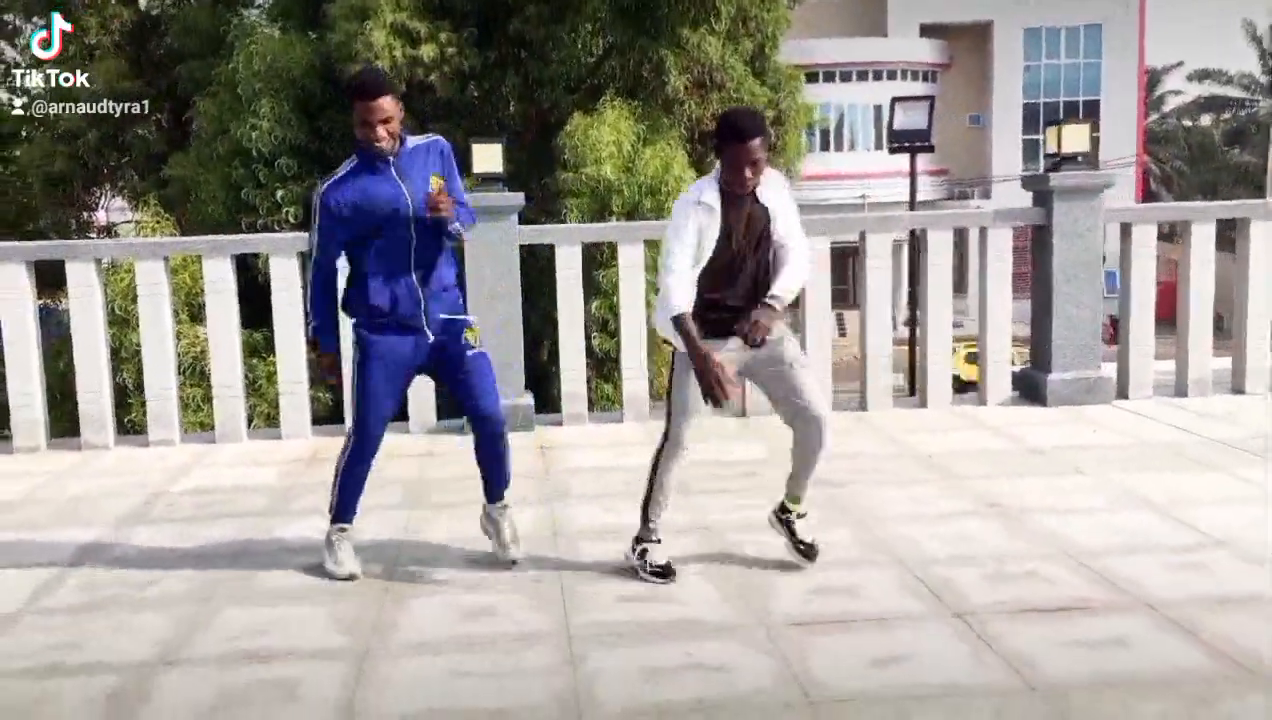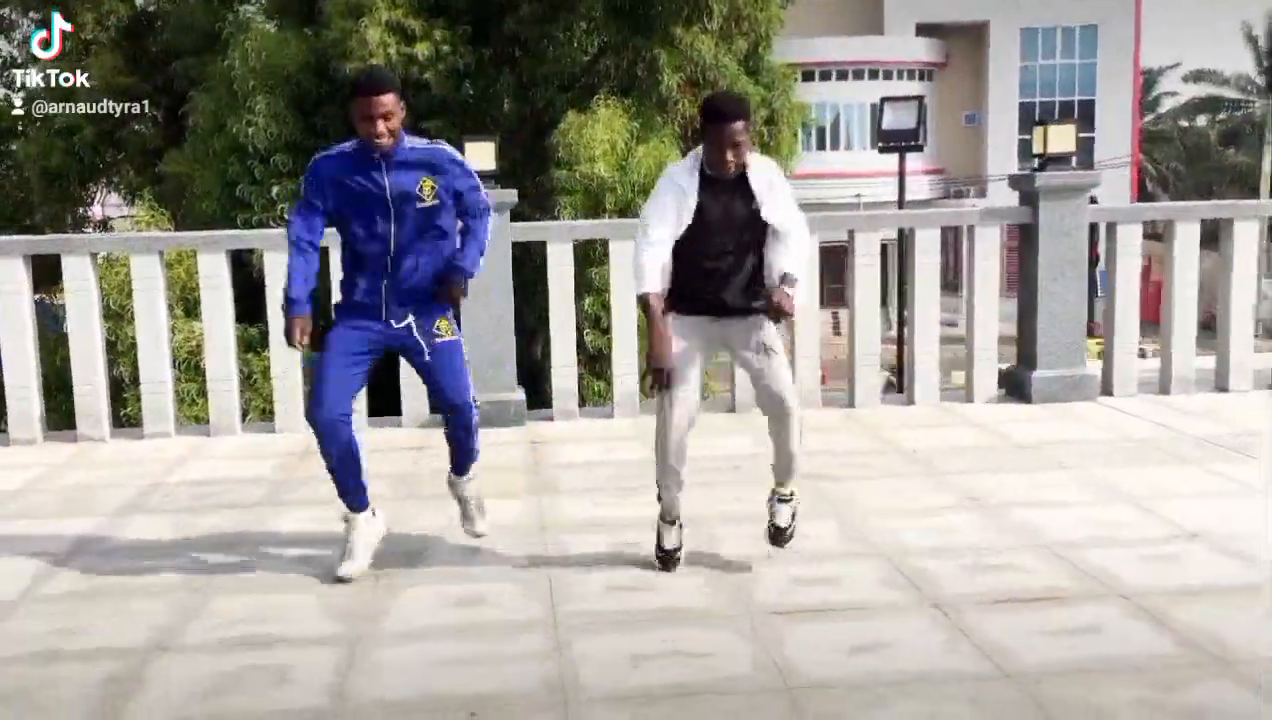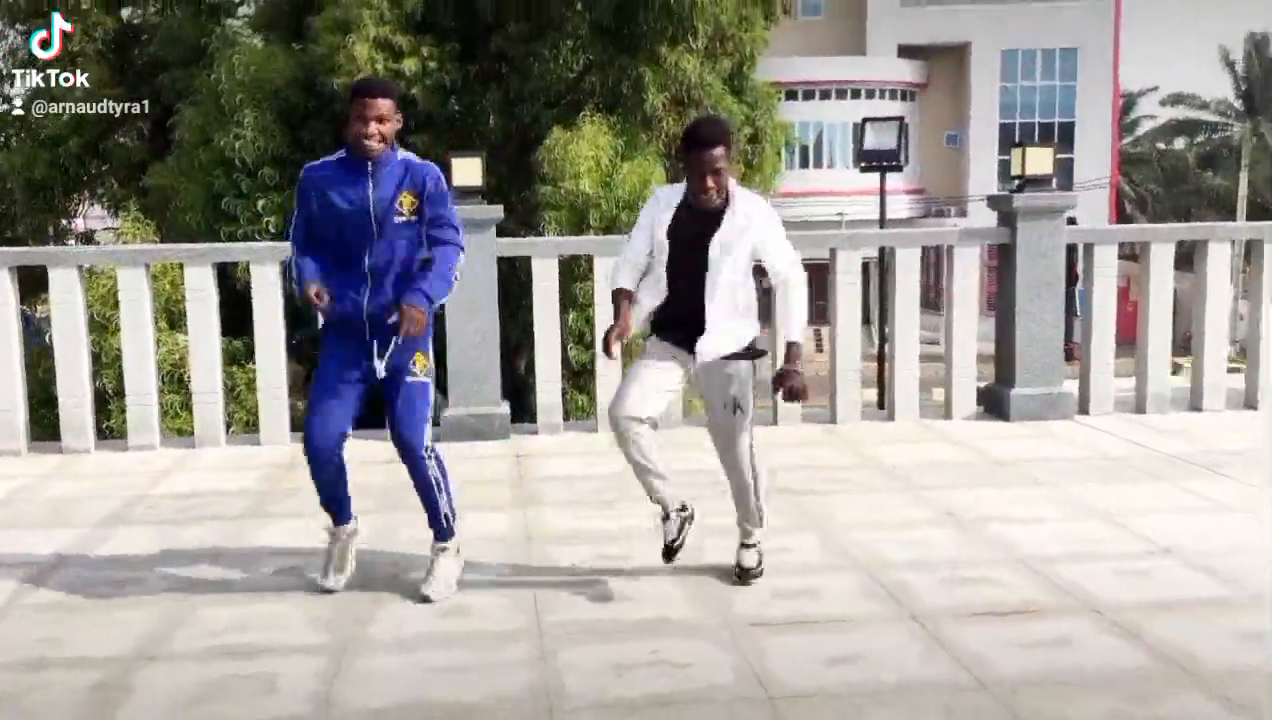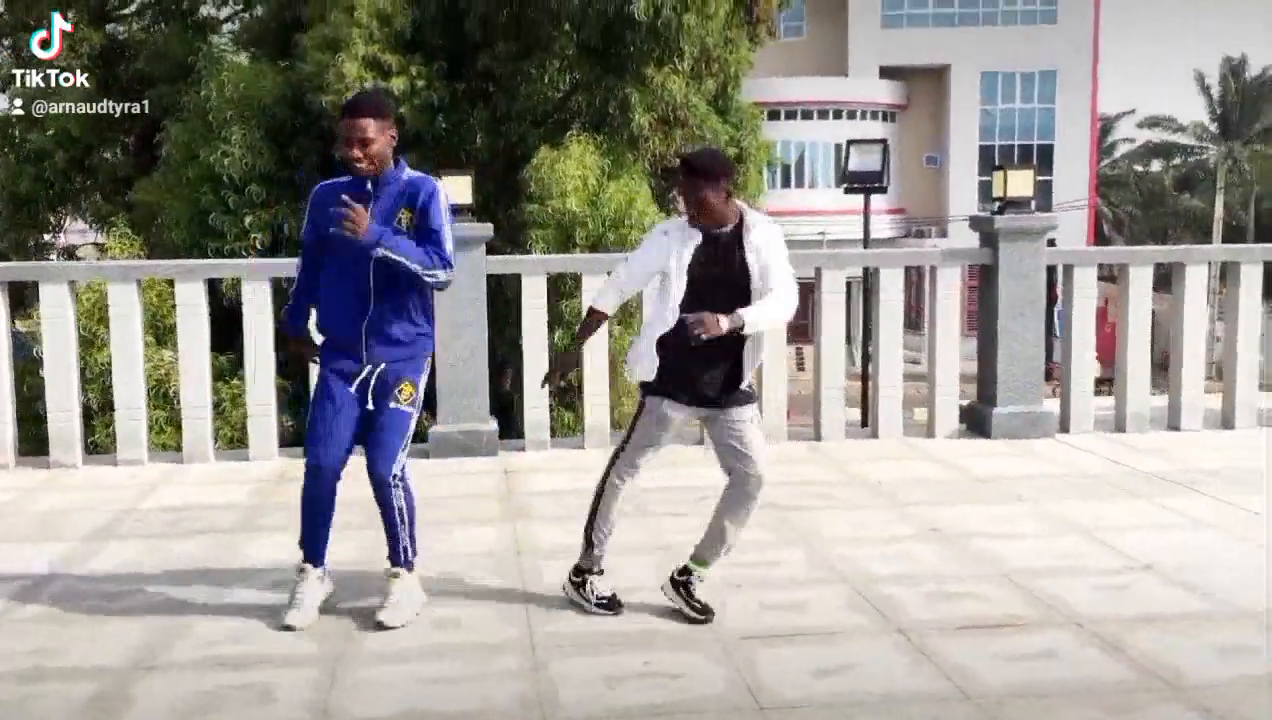
dt=0.3s
person 1, frame 1
left shoulder: (434, 151)
right shoulder: (338, 192)
left elbow: (465, 217)
right elbow: (324, 267)
left wrist: (451, 218)
right wrist: (323, 339)
left hip: (446, 317)
right hip: (385, 331)
left knee: (489, 416)
right knee: (366, 435)
left ankle: (496, 510)
right ankle: (339, 532)
person 1, frame 2
left shoulder: (439, 158)
right shoulder: (328, 169)
left elbow: (478, 211)
right elbow: (303, 238)
left wrist: (463, 269)
right wrist: (297, 306)
left hip: (425, 305)
right hip: (360, 315)
left knee: (458, 403)
right knee: (327, 415)
left ankle: (462, 480)
right ankle: (362, 519)
person 1, frame 3
left shoulder: (423, 175)
right shoulder: (317, 179)
left elbow: (449, 247)
right elbow: (304, 248)
left wrist: (423, 300)
right wrist: (307, 280)
left hip: (404, 332)
right hip: (344, 337)
left knee: (414, 443)
right knee: (320, 439)
left ankle: (446, 549)
right ankle: (342, 528)
person 1, frame 4
left shoulder: (424, 192)
right shoulder: (325, 196)
left elbow: (441, 270)
right elbow: (309, 266)
left wrist: (375, 238)
right wrist: (294, 327)
left hip: (400, 352)
right hip: (341, 356)
left knee: (385, 468)
right knee: (321, 464)
left ankle: (402, 577)
person 2, frame 1
left shoulder: (776, 190)
right shoulder: (694, 205)
left elbow: (796, 257)
right elbow: (674, 283)
left wrist: (772, 309)
right wrist: (701, 356)
left hip: (760, 325)
right hip: (705, 331)
left knee: (814, 417)
right knee: (678, 437)
left ankle: (792, 510)
right ankle: (646, 539)
person 2, frame 2
left shoulder: (766, 175)
right shoulder: (676, 181)
left elbow: (795, 233)
right elbow: (649, 256)
left wrist: (787, 284)
right wrist: (658, 335)
left hip: (749, 308)
right hip: (688, 315)
left knee: (782, 403)
right knee: (674, 422)
left ankle: (783, 492)
right ankle: (670, 519)
person 2, frame 3
left shoulder: (754, 213)
right shoulder: (662, 204)
left elbow: (792, 281)
right elbow: (631, 265)
left wrist: (793, 359)
right wrist: (623, 317)
left hip: (728, 347)
right hip: (670, 340)
left knee: (737, 454)
right knee: (624, 413)
left ankle: (749, 540)
right ankle: (672, 508)
person 2, frame 4
left shoulder: (763, 237)
right shoulder: (672, 236)
left elbow: (781, 303)
right elbow: (618, 285)
left wrist: (728, 321)
right wrist: (576, 346)
left hip: (730, 389)
right hip: (672, 382)
left knee: (751, 477)
right knee: (622, 473)
left ankle: (689, 576)
right ankle: (585, 572)
